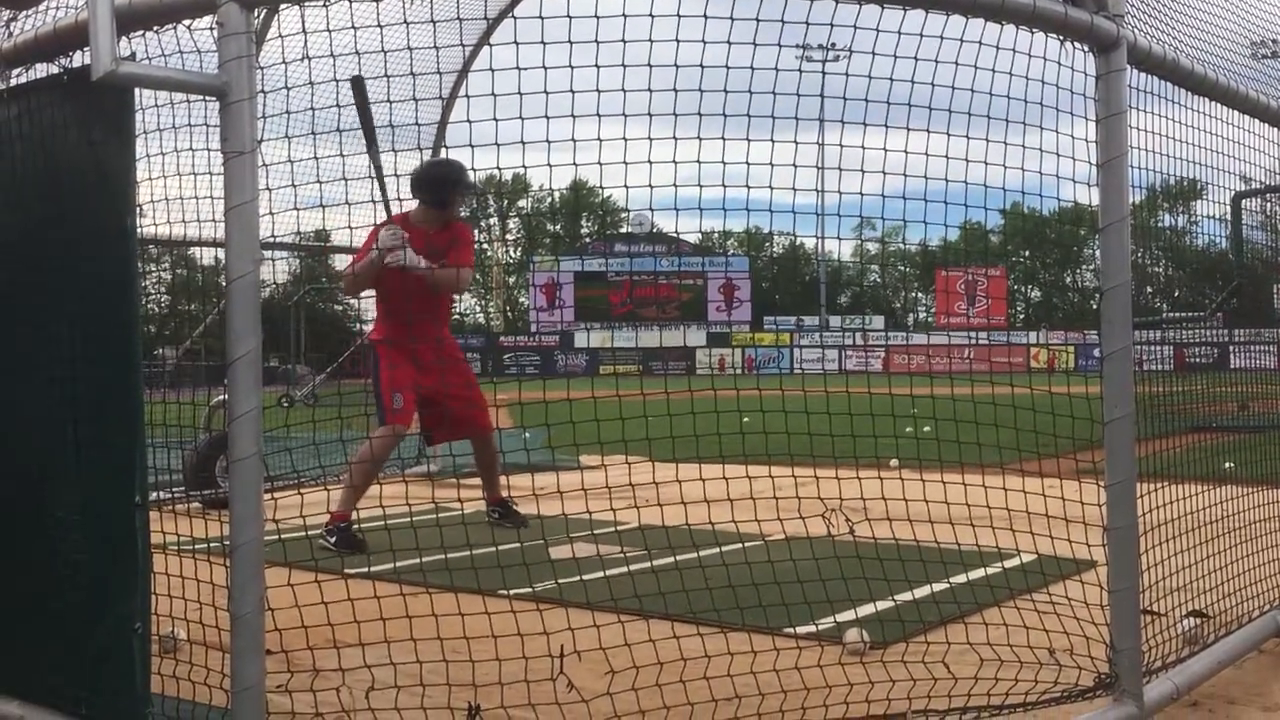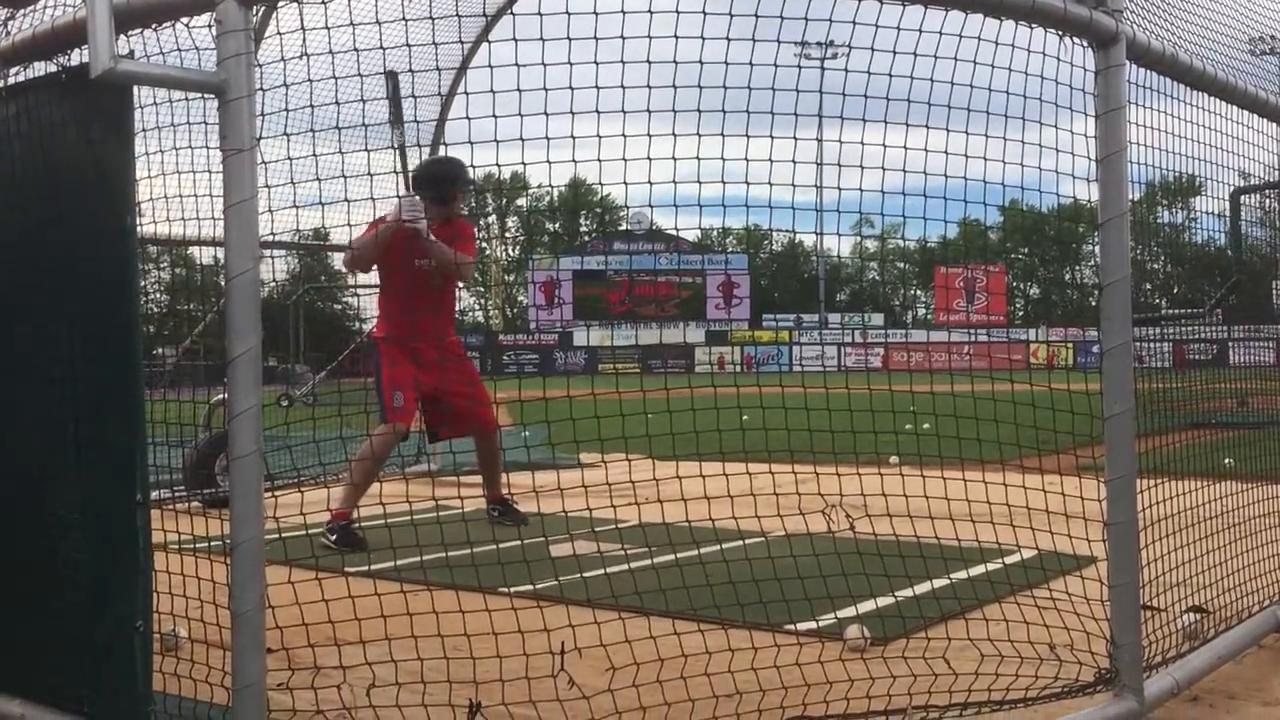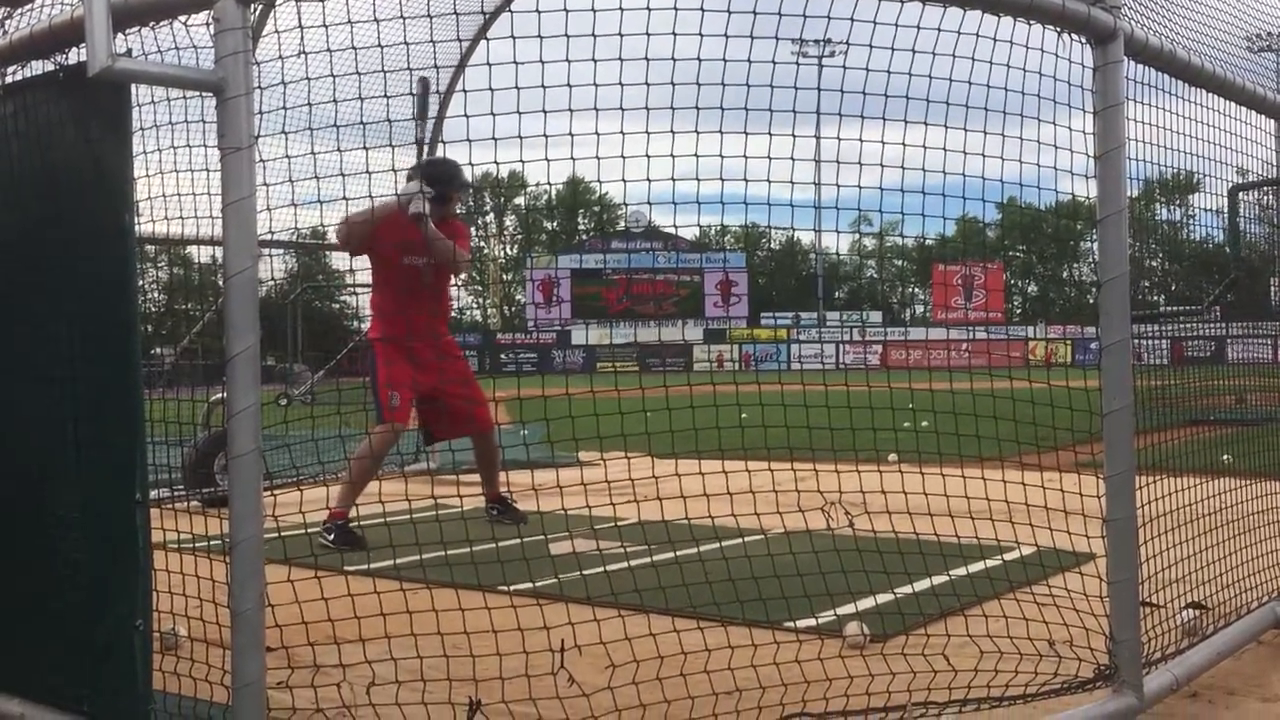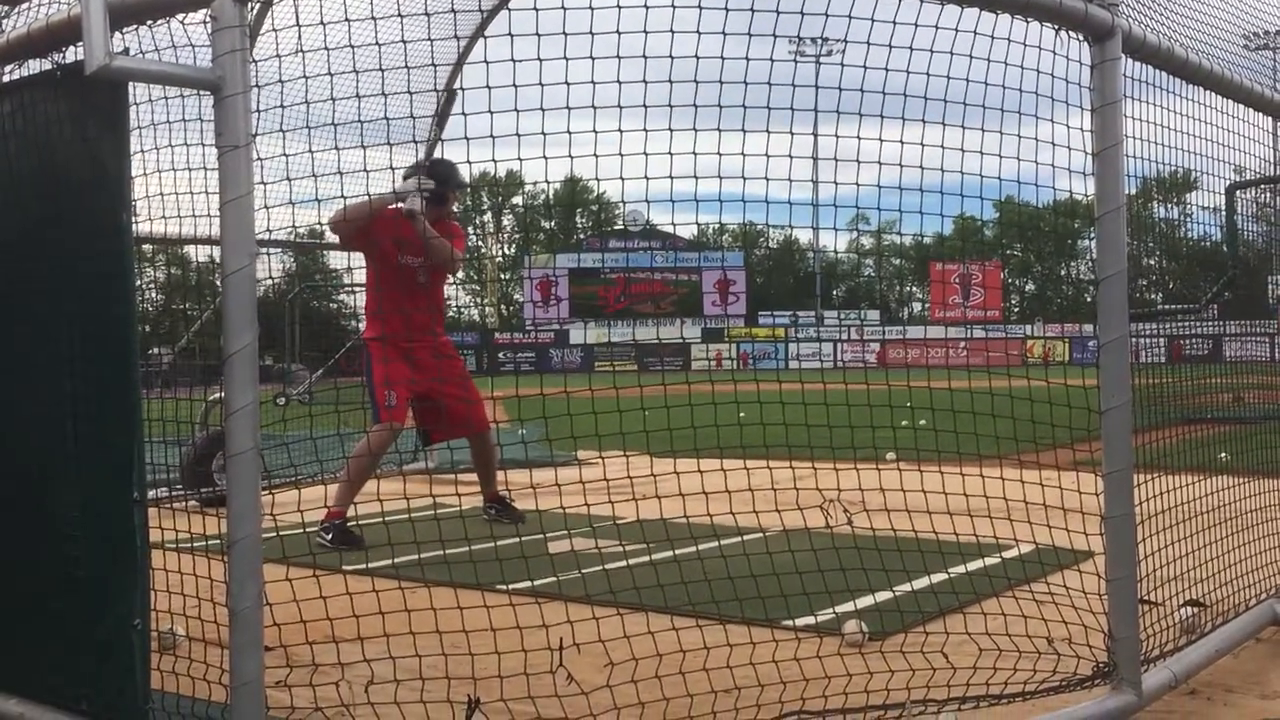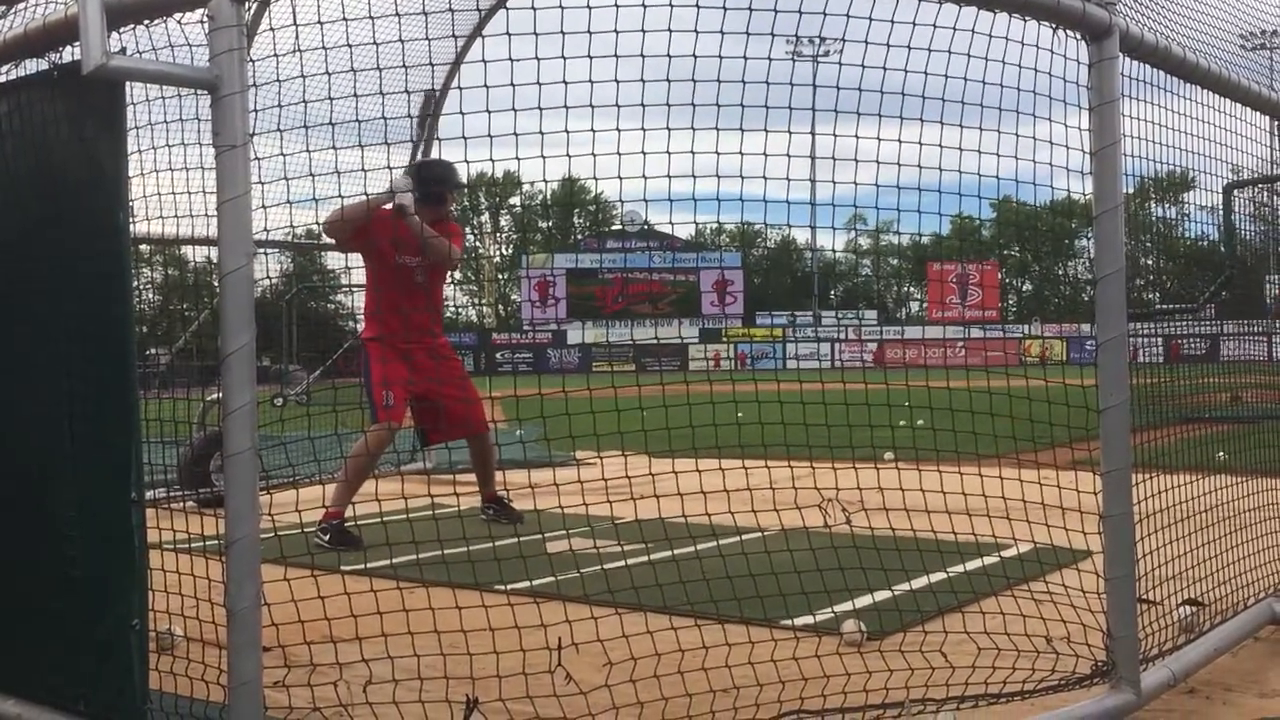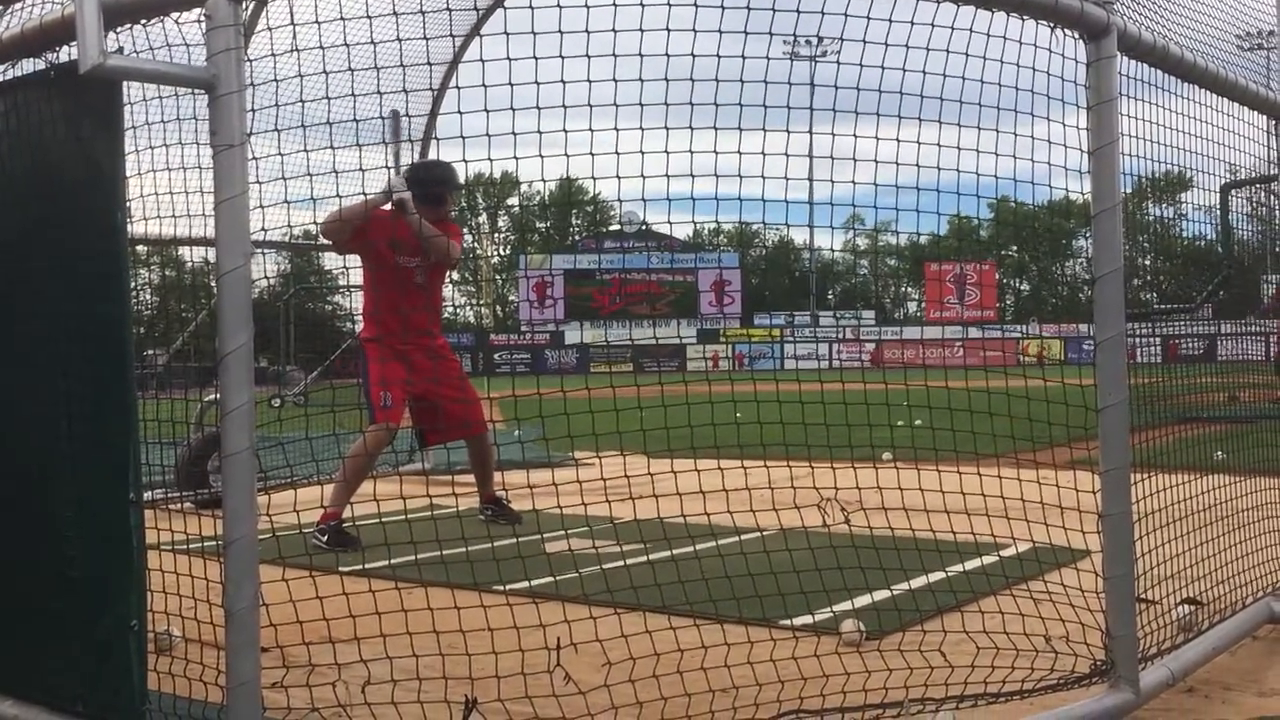
dt=0.2s
person 1, frame 1
left shoulder: (460, 233)
right shoulder: (389, 230)
left elbow: (461, 282)
right elbow: (349, 286)
left wrist: (416, 263)
right wrist: (377, 255)
left hip: (439, 345)
right hip: (394, 346)
left knee: (480, 425)
right knee: (392, 429)
left ankle: (496, 502)
right ankle: (337, 522)
person 1, frame 2
left shoulder: (461, 229)
right shoulder: (391, 224)
left elbow: (464, 271)
right elbow: (352, 262)
left wrist: (426, 237)
right wrist: (391, 224)
left hip: (443, 344)
right hip: (398, 344)
left knee: (485, 422)
right knee: (394, 427)
left ankle: (496, 501)
right ankle: (339, 520)
person 1, frame 3
left shoulder: (455, 229)
right shoulder: (387, 224)
left elbow: (459, 265)
right elbow: (343, 234)
left wrist: (425, 224)
right wrist: (399, 203)
left hip: (438, 344)
right hip: (392, 344)
left knee: (482, 422)
right knee: (391, 427)
left ankle: (494, 500)
right ankle: (335, 519)
person 1, frame 4
left shoulder: (450, 231)
right shoulder: (383, 222)
left elbow: (452, 263)
right elbow: (337, 223)
left wrist: (418, 220)
right wrist: (394, 196)
left hip: (433, 344)
right hip: (387, 343)
left knee: (478, 422)
right knee: (388, 426)
left ankle: (492, 499)
right ankle: (333, 519)
person 1, frame 5
left shoulder: (448, 230)
right shoulder: (379, 223)
left elbow: (449, 259)
right elbow: (331, 226)
left wrist: (410, 218)
right wrist: (387, 196)
left hip: (432, 344)
right hip: (385, 343)
left knee: (476, 423)
right knee: (385, 427)
left ankle: (491, 499)
right ankle: (330, 520)
person 1, frame 6
left shoulder: (447, 230)
right shoulder: (378, 223)
left elbow: (449, 255)
right elbow: (328, 229)
left wrist: (410, 213)
right wrist: (383, 198)
left hip: (430, 345)
right hip: (384, 345)
left knee: (475, 424)
right knee: (383, 427)
left ankle: (489, 500)
right ankle: (328, 521)
